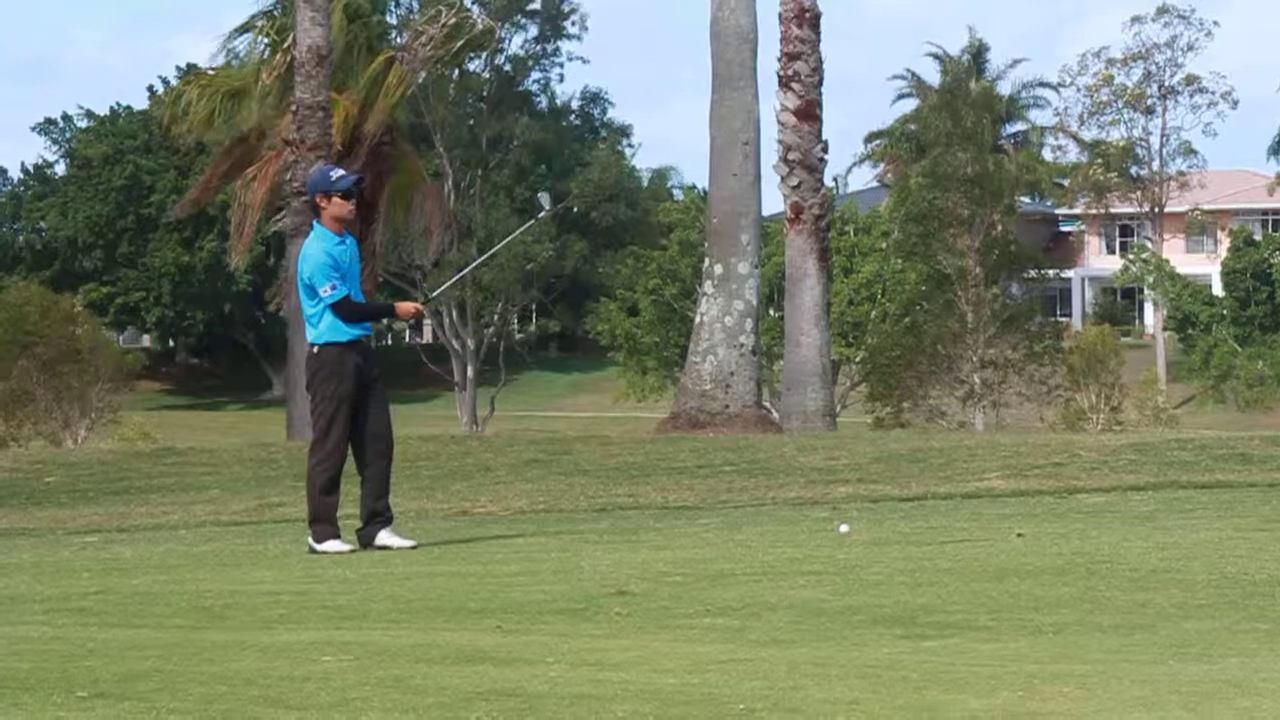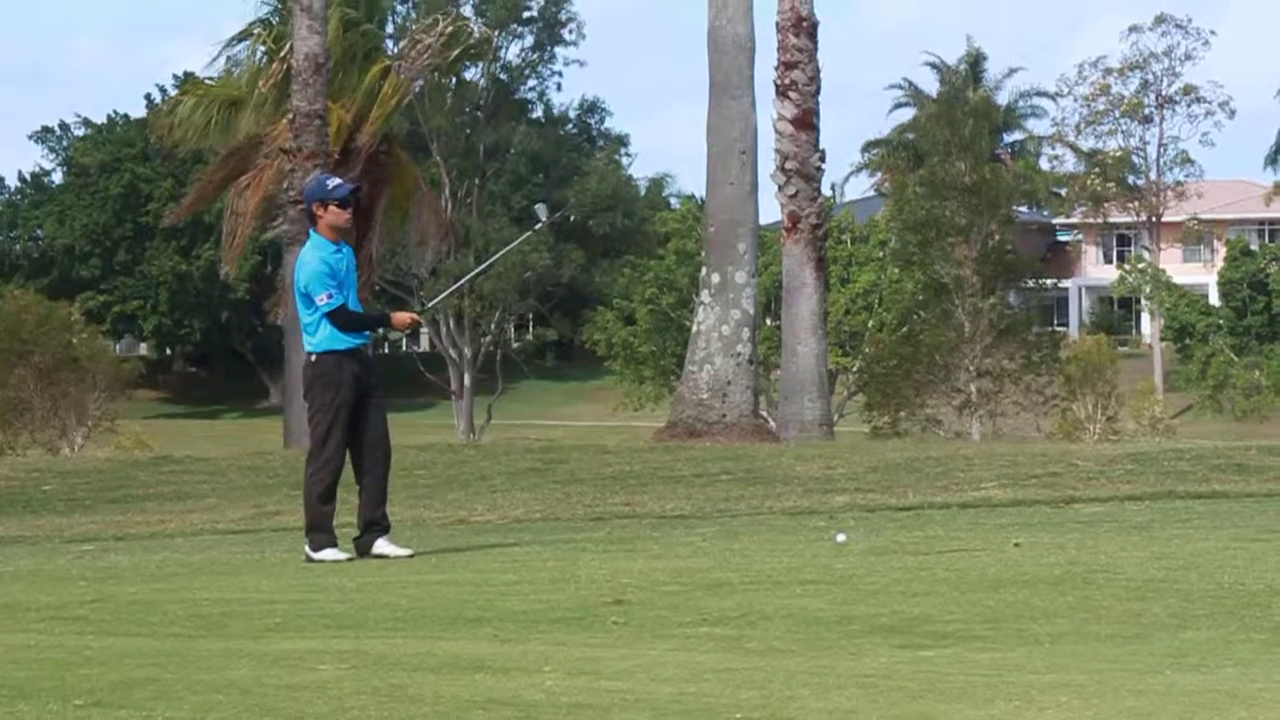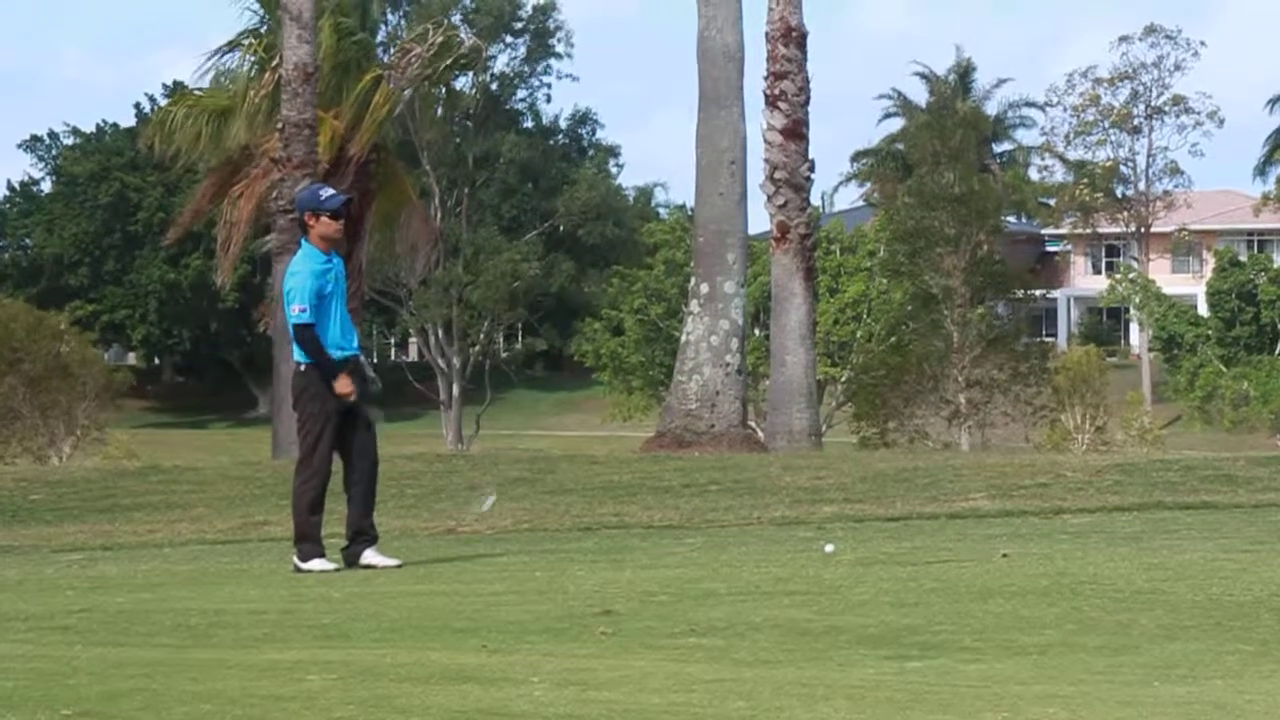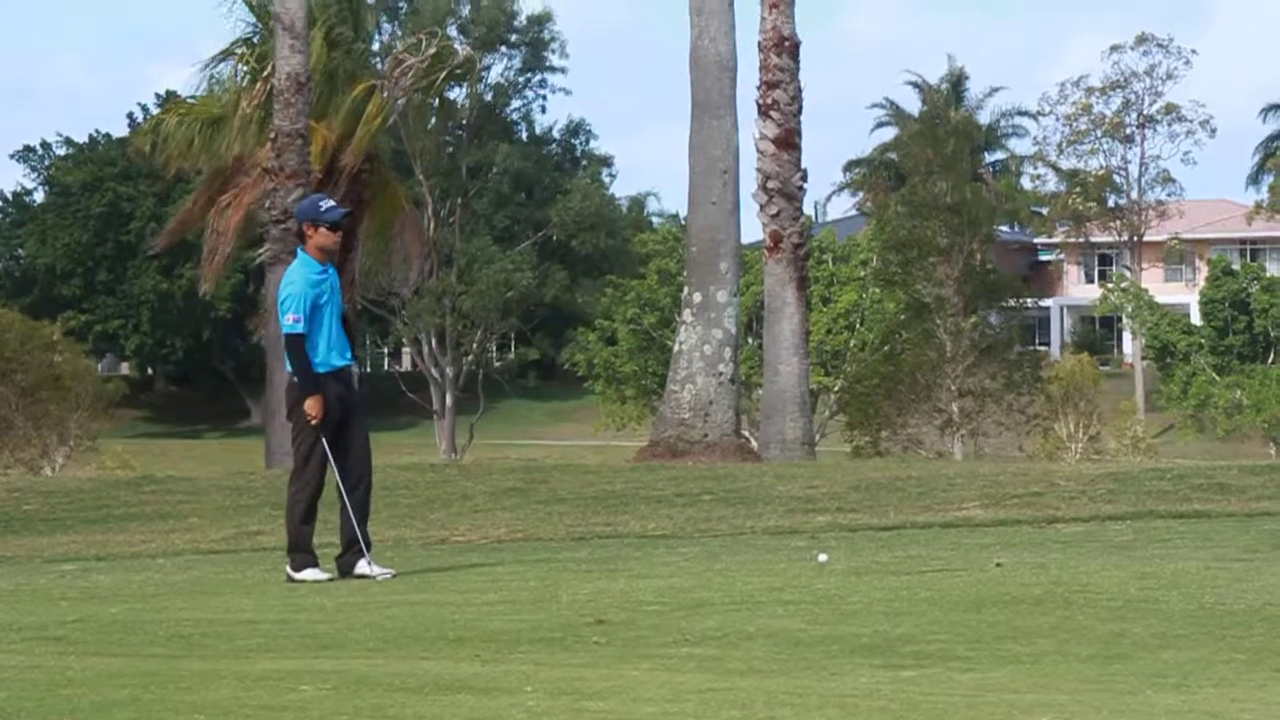
dt=0.7s
person 1, frame 1
left shoulder: (349, 243)
right shoulder: (318, 253)
right elbow: (344, 309)
left wrist: (390, 311)
right wrist: (393, 310)
left hip: (362, 351)
right hip: (332, 357)
left knee: (377, 442)
right knee: (330, 447)
left ankle: (376, 527)
right ankle: (322, 532)
person 1, frame 2
left shoulder: (345, 251)
right shoulder: (314, 261)
right elbow: (340, 318)
left wrist: (386, 323)
right wrist: (389, 320)
left hip: (359, 360)
right hip: (329, 365)
left knee: (375, 450)
right knee: (327, 455)
left ankle: (374, 534)
right ankle: (319, 541)
person 1, frame 3
left shoulder: (335, 261)
right shoulder: (304, 271)
right elbow: (303, 334)
left wrist: (356, 360)
right wrist: (336, 376)
left hip: (347, 373)
right hip: (318, 377)
left knee: (363, 459)
right knee: (315, 465)
left ankle: (361, 545)
right ankle: (307, 551)
person 1, frame 4
left shoulder: (330, 272)
right shoulder: (299, 280)
right elbow: (293, 343)
left wrist: (350, 368)
right wrist: (311, 394)
left hip: (342, 381)
right hip: (313, 387)
left knee: (358, 471)
right knee: (309, 476)
left ankle: (354, 555)
right ankle: (300, 560)
